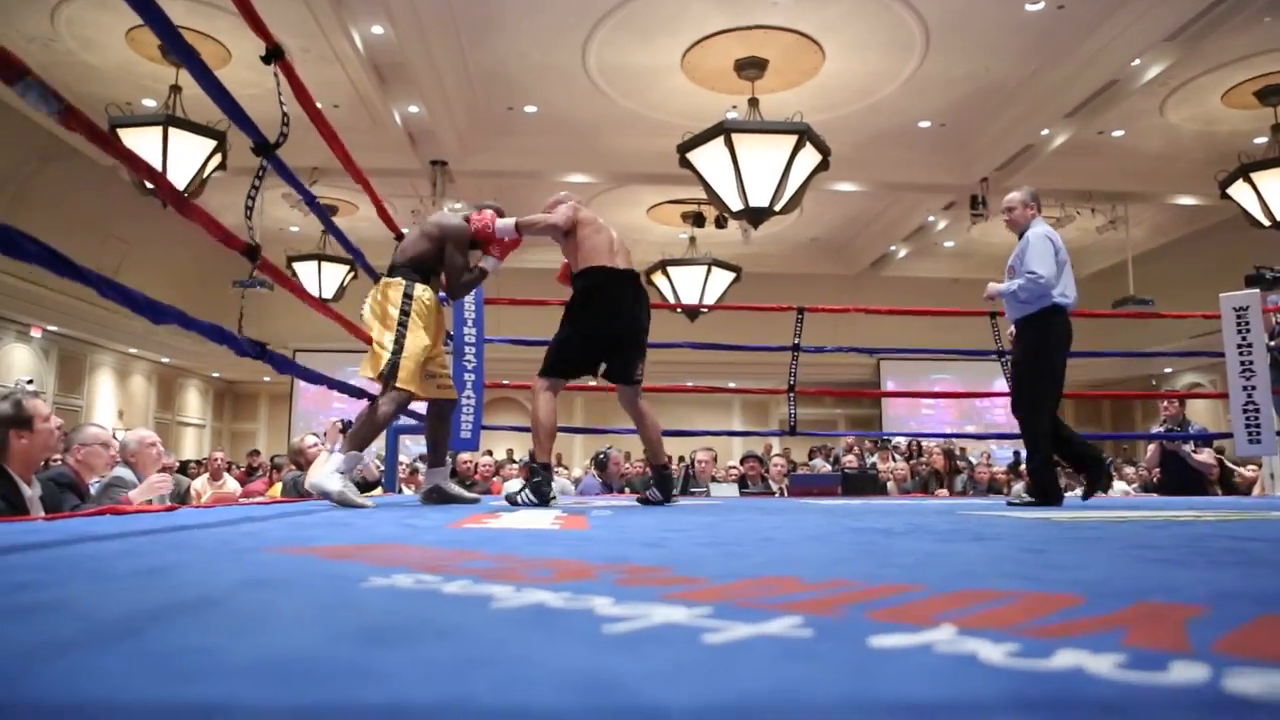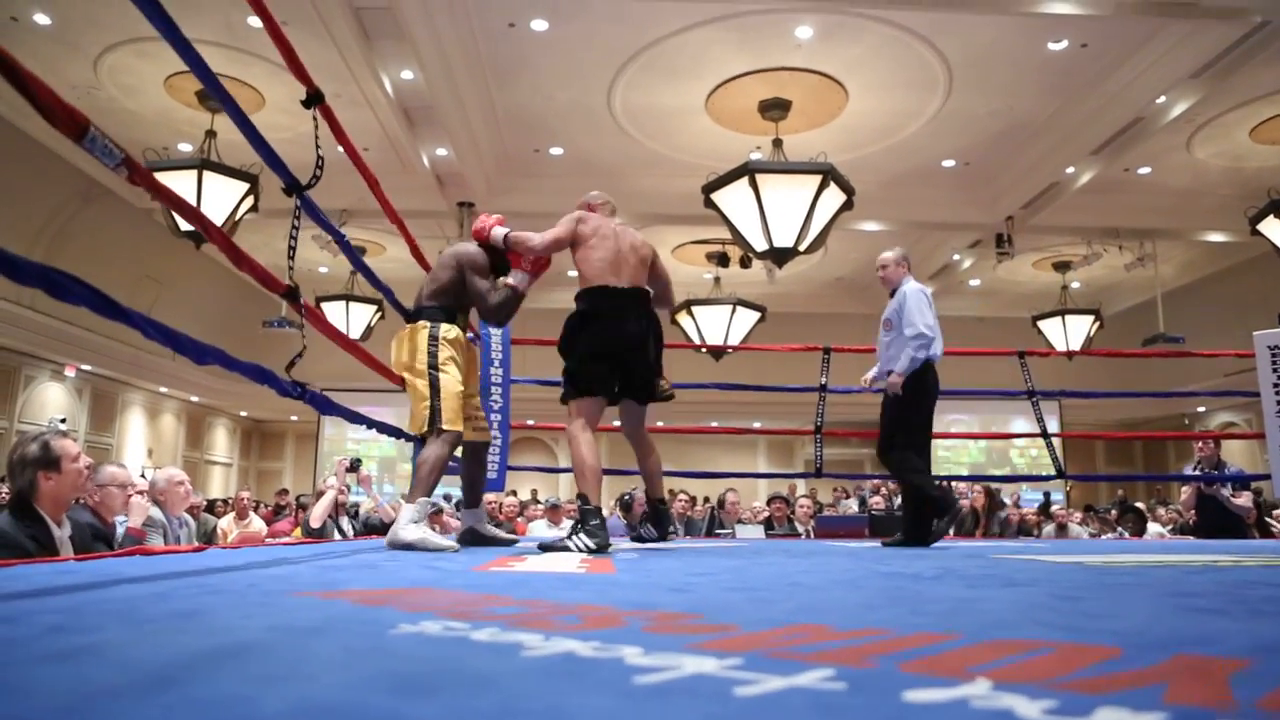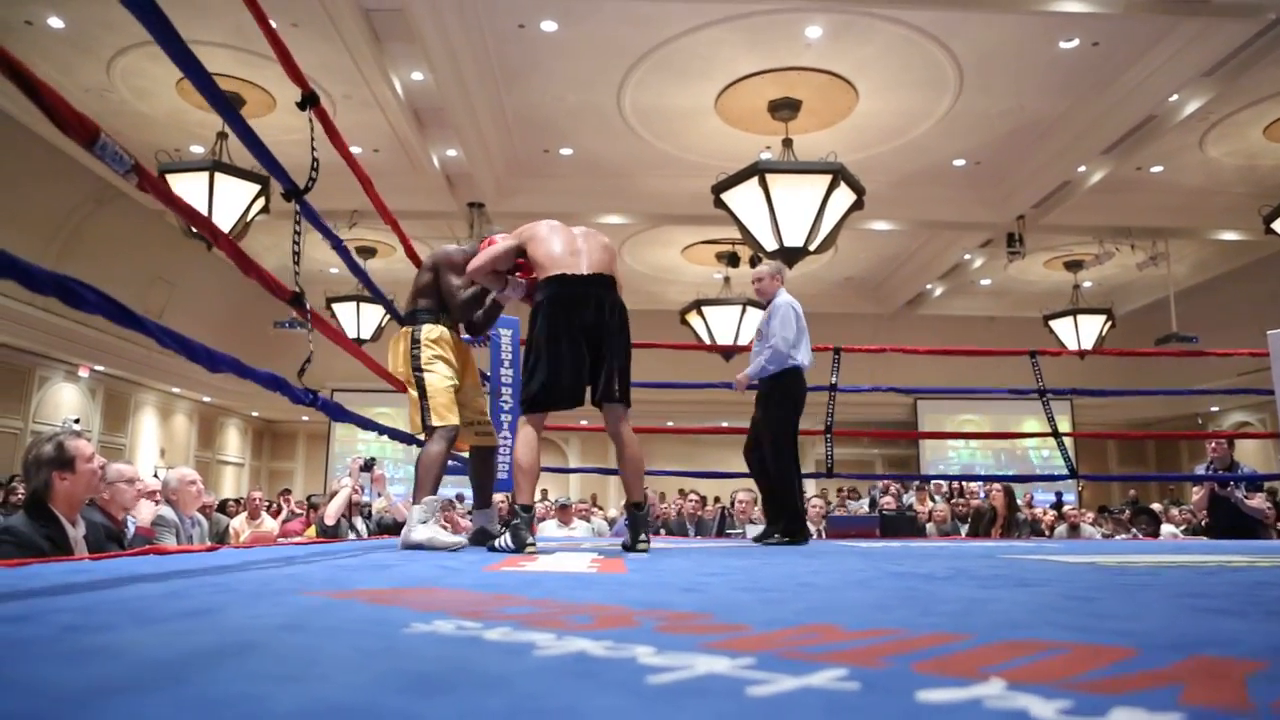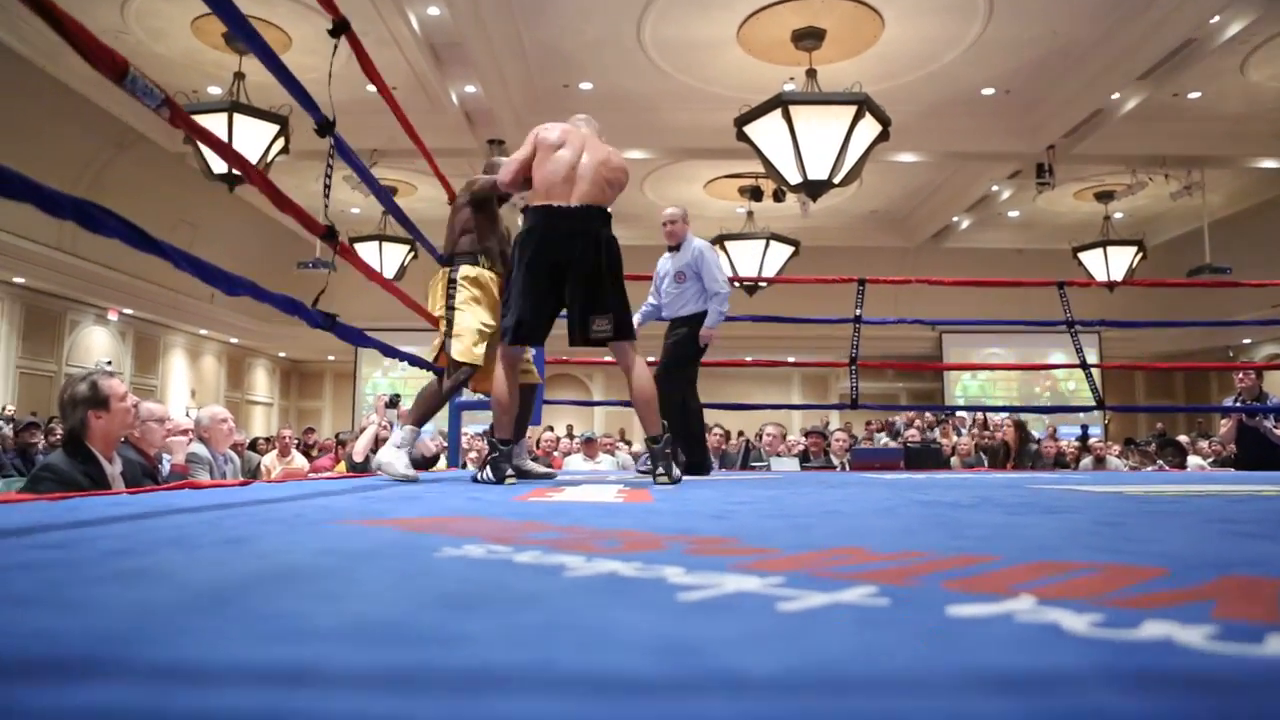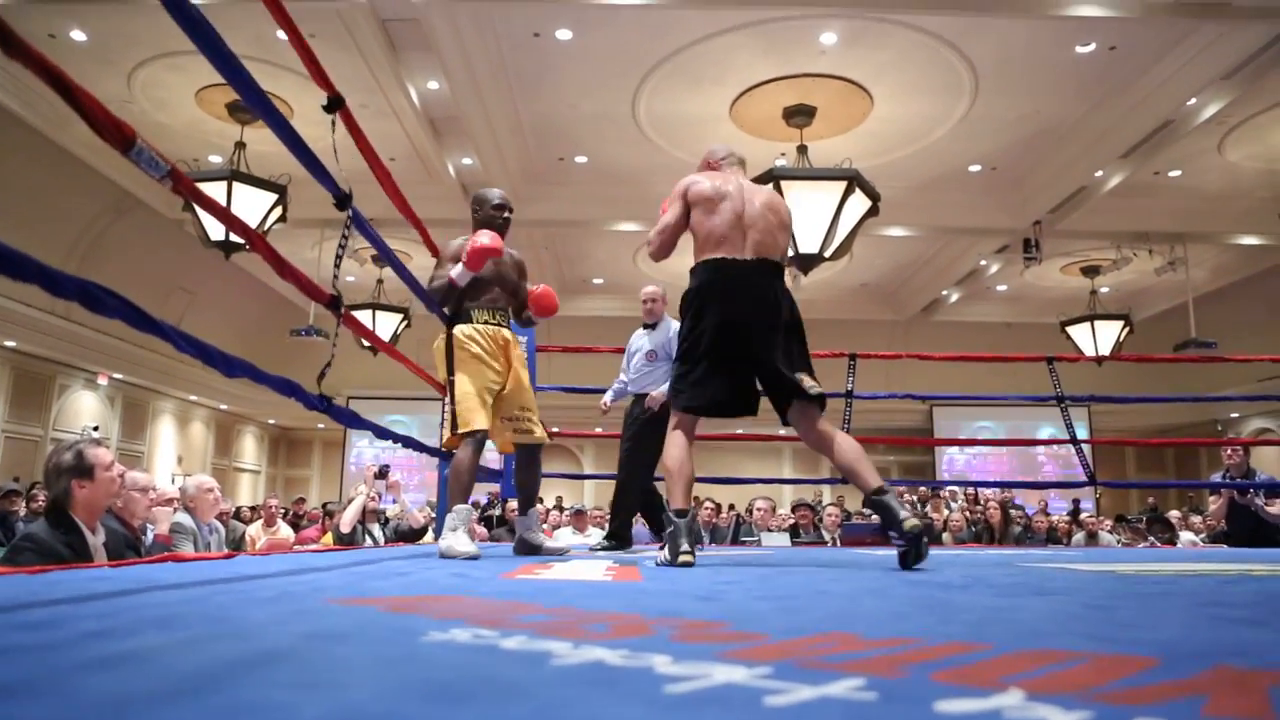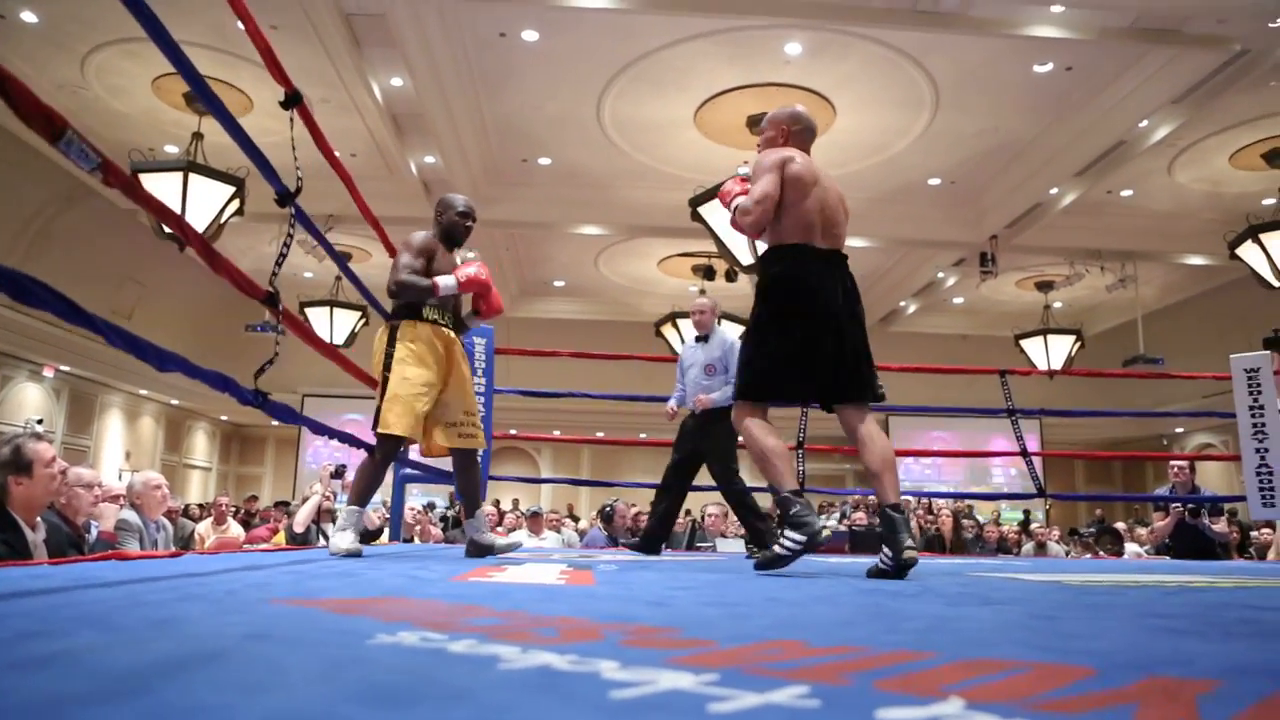
dt=0.7s
person 1, frame 1
left shoulder: (570, 210)
right shoulder: (608, 234)
left elbow: (553, 223)
left hip: (600, 301)
right hip: (631, 305)
left knee: (544, 387)
right knee: (632, 400)
left ankle: (540, 483)
right ankle: (664, 481)
person 1, frame 2
left shoulder: (582, 221)
right shoulder: (640, 241)
left elbow: (539, 245)
right elbow: (668, 300)
left wrist: (498, 234)
left hip: (600, 320)
right hip: (641, 327)
left knee: (580, 424)
right knee: (635, 427)
left ankle: (593, 526)
right ankle: (659, 517)
person 1, frame 3
left shoulder: (533, 231)
right shoulder: (601, 240)
left elbow: (476, 269)
left wrist: (511, 289)
left hip: (560, 305)
right hip: (607, 306)
left knee: (530, 422)
right knee: (618, 423)
left ankle: (521, 526)
right ankle: (639, 524)
person 1, frame 4
left shoulder: (546, 133)
right shoulder: (618, 164)
left elbow: (505, 181)
left hip: (542, 236)
right hip: (593, 241)
left knee: (509, 356)
right knee: (628, 353)
left ankle: (500, 460)
right ankle: (661, 456)
person 1, frame 5
left shoulder: (693, 184)
right shoulder: (776, 202)
left elbow: (656, 249)
left wrist: (677, 218)
left hip: (717, 300)
right hip: (770, 297)
left knee: (681, 425)
right knee: (813, 425)
left ankle: (678, 536)
right ankle: (894, 515)
person 1, frame 6
left shoulder: (776, 159)
right shoulder: (831, 187)
left elbow: (754, 221)
left wrist: (735, 198)
left hip: (790, 284)
right hip: (837, 287)
left knee: (749, 412)
right knee: (856, 414)
left ankle: (798, 516)
right ankle: (896, 531)
person 2, frame 1
left shoulder: (450, 226)
right shoulder: (457, 228)
left elbow: (454, 284)
right elbow: (456, 288)
left wrist: (491, 258)
right wrist: (492, 259)
left hip: (417, 302)
right hip: (405, 297)
left knee: (443, 396)
right knee: (397, 391)
left ankle: (437, 483)
right ankle: (332, 472)
person 2, frame 2
left shoulder: (476, 260)
right shoulder: (472, 255)
left elbow: (499, 318)
right elbow: (493, 312)
left wrist: (524, 278)
right wrist: (519, 274)
left hip: (447, 344)
right hip: (433, 340)
left knee: (477, 435)
right knee: (446, 433)
left ankle: (473, 523)
right ankle: (408, 523)
person 2, frame 3
left shoulder: (470, 271)
right shoulder: (451, 256)
left elbow: (476, 327)
right elbow: (461, 306)
left hip: (450, 346)
right hip: (427, 341)
left knee: (483, 438)
right knee: (444, 430)
left ankle: (485, 525)
right ankle: (417, 525)
person 2, frame 4
left shoulder: (498, 228)
right shoulder: (478, 188)
left hip: (492, 294)
right hip: (466, 286)
left knee: (526, 380)
right knee: (458, 370)
left ankle: (517, 457)
right ankle: (396, 450)
person 2, frame 5
left shoulder: (515, 262)
right shoulder: (459, 249)
left elbow: (524, 317)
right elbow: (432, 299)
left wrist: (538, 308)
right wrist: (466, 268)
left hip: (507, 346)
right hip: (468, 341)
left knee: (530, 440)
right knee: (473, 433)
left ankle: (527, 532)
right ankle: (454, 531)
person 2, frame 6
left shoulder: (455, 265)
right shoulder: (420, 243)
right elbow: (398, 285)
left wrist: (479, 311)
right wrist: (455, 284)
left hip: (447, 349)
right hip: (411, 340)
left knee: (467, 445)
right knee: (392, 439)
left ankle: (478, 534)
right ankle: (346, 527)
person 3, frame 1
left shoulder: (1037, 237)
right shoulder: (1034, 239)
left elbow: (1039, 282)
left wrist: (1001, 289)
right wrist: (1020, 323)
left hip: (1042, 331)
right hip: (1042, 330)
left knee: (1033, 410)
right knee: (1032, 409)
left ankle: (1044, 489)
right ankle: (1090, 463)
person 3, frame 2
left shoulder: (912, 293)
right shoulder: (898, 299)
left elbow: (922, 335)
left wrist: (900, 373)
right wrist: (876, 373)
left hip: (912, 385)
right hip: (912, 385)
left knee: (893, 451)
right knee: (911, 453)
left ankle: (943, 504)
right ankle: (916, 530)
person 3, frame 3
left shoulder: (783, 305)
right shoulder: (776, 309)
left elbow: (779, 349)
left wrist: (749, 374)
right wrist: (759, 381)
left hip: (782, 386)
right hip: (777, 387)
left knee: (780, 457)
right knee: (756, 453)
left ankle: (791, 527)
right ankle: (780, 522)
person 3, frame 4
left shoulder: (700, 250)
right shoulder: (664, 261)
left elbow: (720, 290)
right elbow: (655, 298)
left wrist: (710, 324)
right wrist: (638, 318)
left hip: (694, 326)
right hip: (675, 327)
left knee: (666, 385)
right knee: (684, 392)
right ankle: (697, 459)
person 3, frame 5
left shoulder: (674, 331)
right shoulder: (637, 336)
right elbow: (626, 375)
left wrist: (663, 392)
right wrist: (610, 395)
left hip: (657, 406)
right hip: (638, 404)
left knee: (632, 467)
right knee: (634, 468)
left ankle: (619, 535)
right ankle: (666, 527)
person 3, frame 6
left shoulder: (729, 344)
right shoulder: (688, 349)
left wrist: (712, 399)
right wrist: (674, 402)
left hip: (720, 419)
right hip: (696, 419)
left knee: (726, 478)
right knee: (675, 478)
left ankle: (764, 539)
right ankle: (651, 539)
